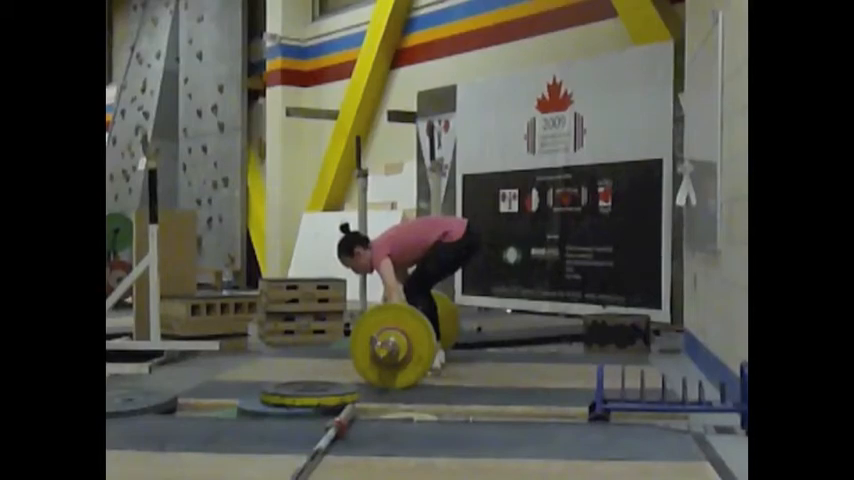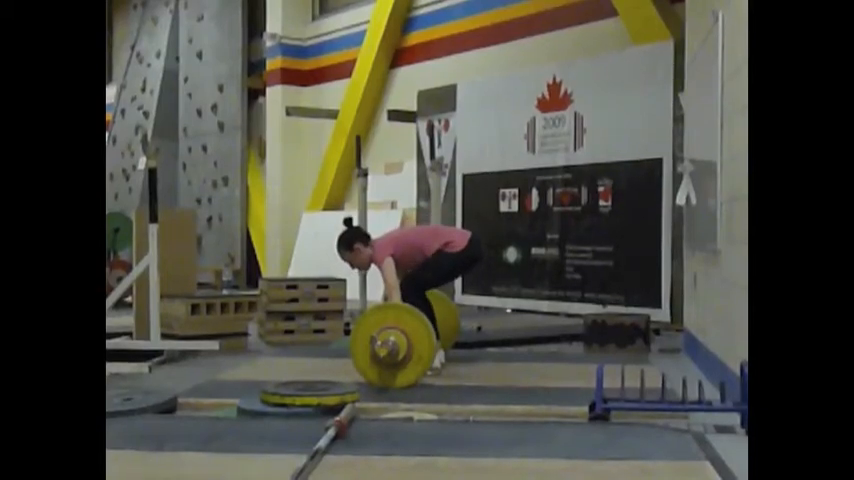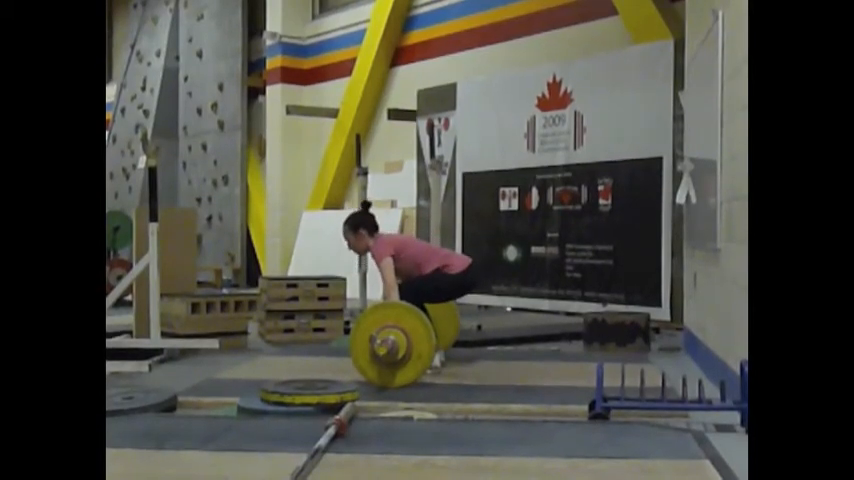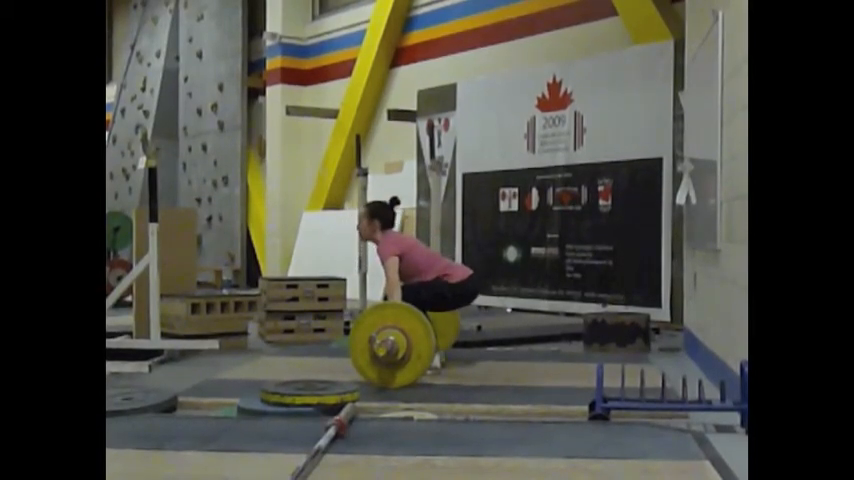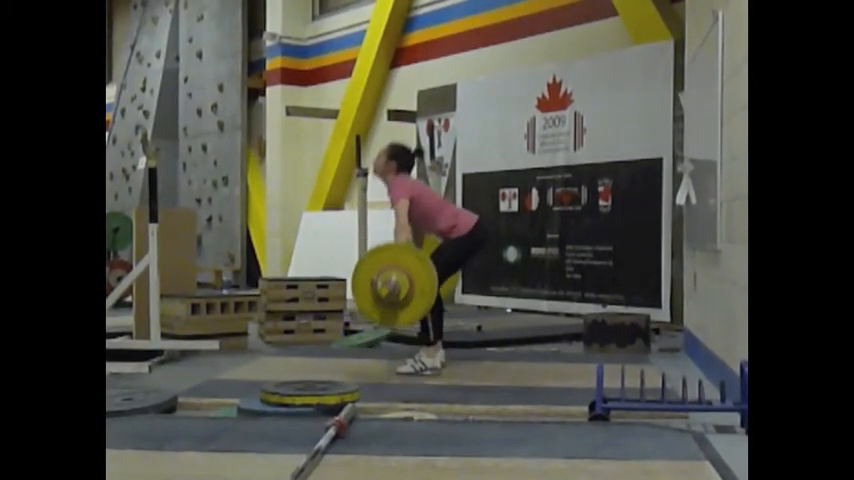
dt=0.7s
person 1, frame 1
left shoulder: (378, 252)
right shoulder: (388, 250)
left elbow: (392, 291)
right elbow: (401, 284)
left hip: (456, 238)
right hip: (463, 235)
left knee: (414, 289)
right knee: (418, 289)
person 1, frame 2
left shoulder: (380, 250)
right shoulder: (388, 247)
left elbow: (393, 291)
right elbow: (396, 287)
left hip: (459, 248)
right hip: (464, 244)
left knee: (410, 290)
right knee: (413, 290)
person 1, frame 3
left shoulder: (380, 245)
right shoulder: (388, 241)
left elbow: (391, 289)
left hip: (457, 272)
right hip: (461, 269)
left knee: (403, 296)
right knee: (406, 293)
person 1, frame 4
left shoulder: (386, 244)
right shoulder: (396, 240)
left elbow: (393, 283)
right elbow: (408, 279)
left hip: (458, 285)
right hip: (461, 281)
person 1, frame 5
left shoulder: (398, 186)
right shoulder: (407, 184)
left elbow: (402, 228)
right elbow: (418, 223)
left hip: (466, 234)
right hip: (468, 230)
left ankle: (430, 357)
right ankle: (434, 351)
